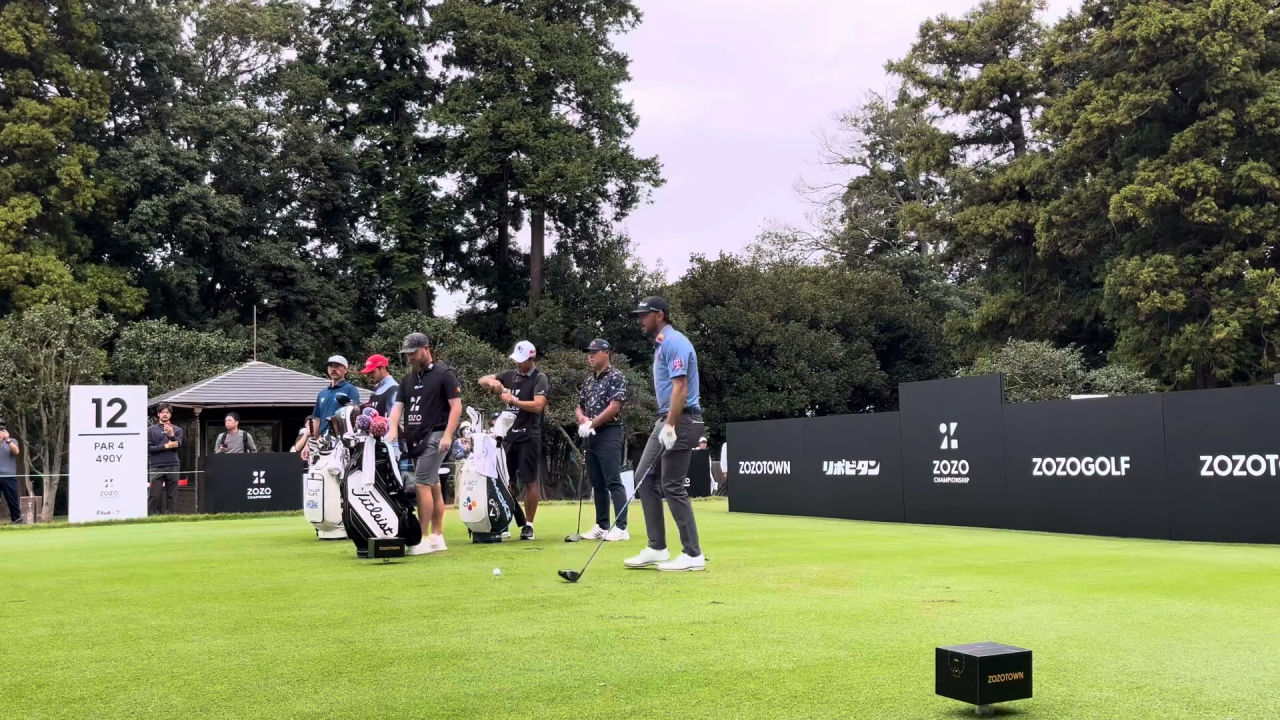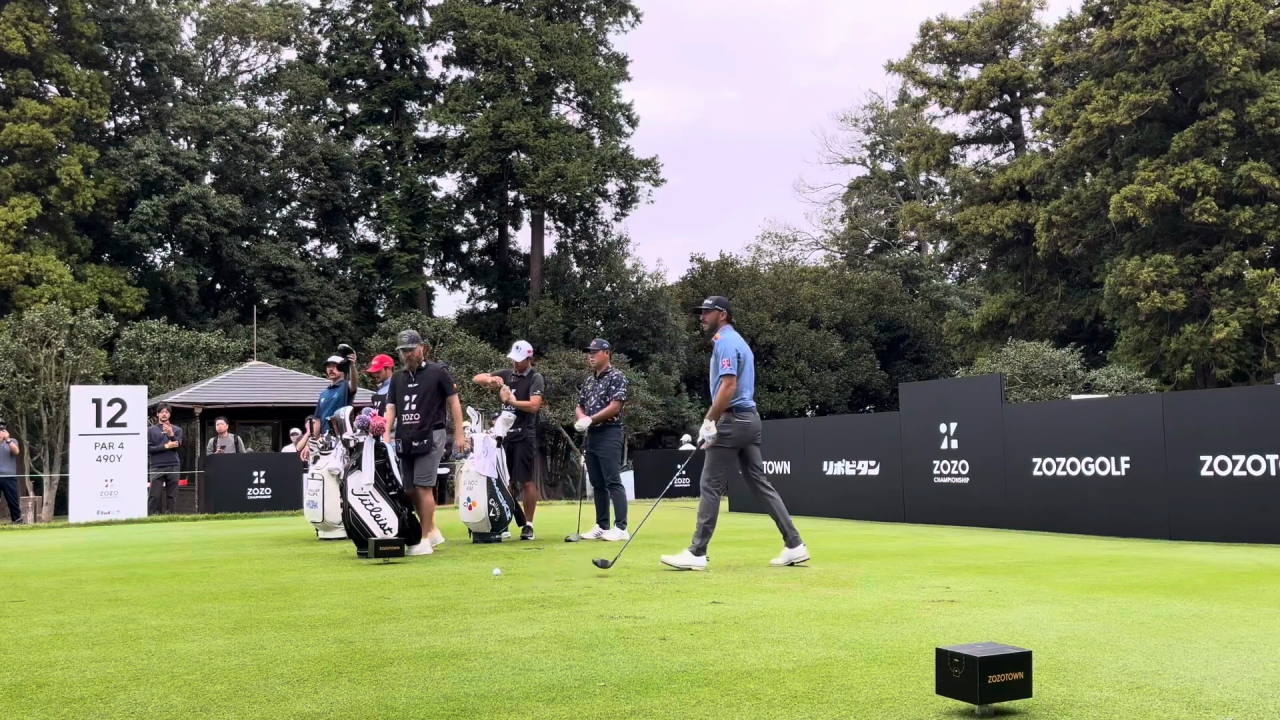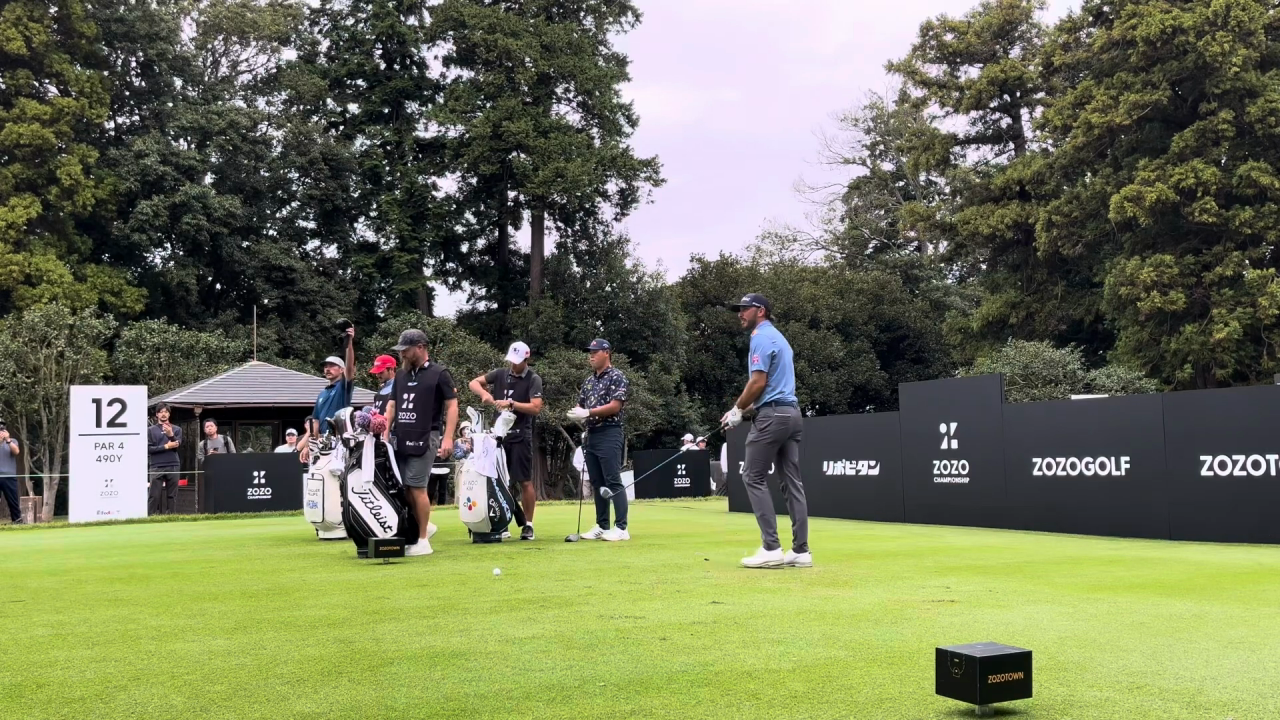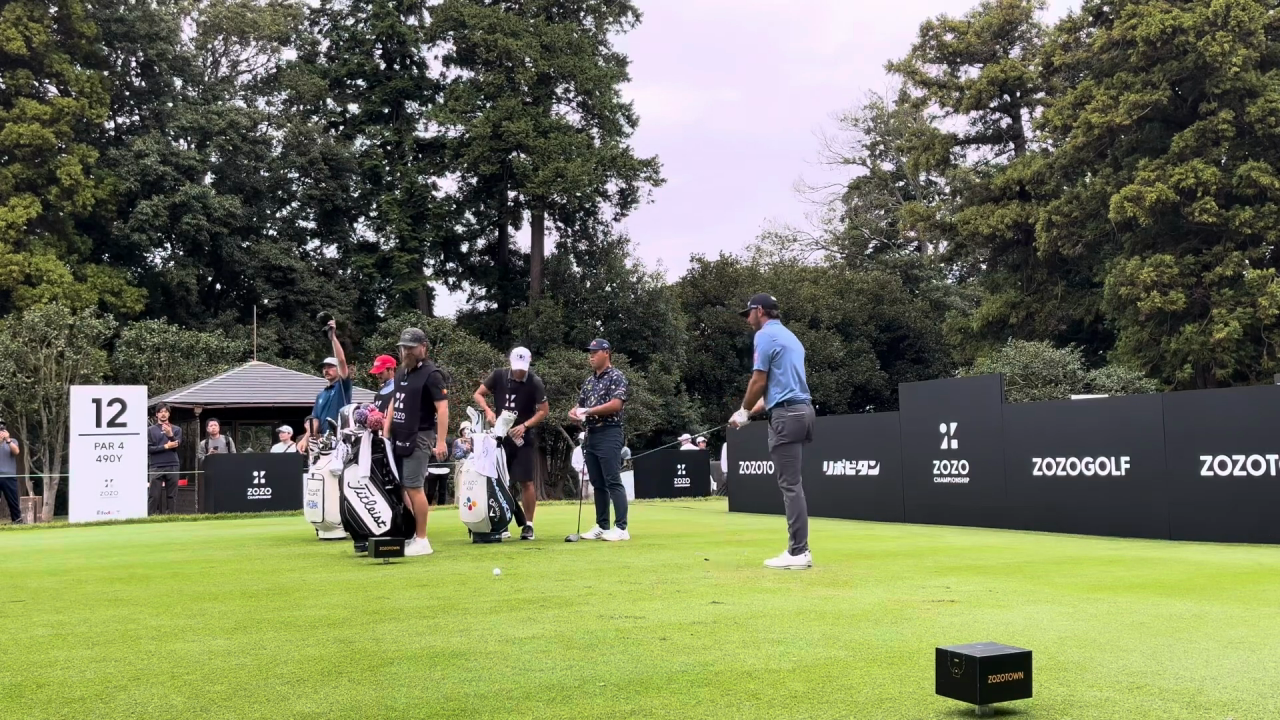
dt=0.4s
person 1, frame 1
left shoulder: (675, 342)
right shoulder: (661, 346)
left elbow: (680, 387)
left wrist: (669, 426)
right wrist: (664, 425)
left hip: (682, 422)
right hip: (667, 422)
left knee: (672, 487)
right knee: (645, 480)
left ankle: (692, 554)
right ankle: (657, 547)
person 1, frame 2
left shoulder: (725, 341)
right shoulder: (734, 340)
left elbow: (729, 386)
left wrist: (709, 421)
right wrist: (714, 421)
left hip: (732, 420)
right hip: (746, 419)
left knee: (711, 484)
right knee: (759, 484)
left ankle: (697, 553)
right ankle: (794, 545)
person 1, frame 3
left shoulder: (761, 337)
right shoulder: (777, 337)
left elbow: (758, 382)
left wrist: (737, 410)
right wrist: (742, 410)
left hip: (772, 416)
right hip: (790, 413)
left knee: (754, 479)
right knee: (792, 483)
left ankle: (771, 547)
right ankle: (801, 550)
person 1, frame 4
left shoulder: (765, 335)
right shoulder: (790, 337)
left elbow: (759, 382)
left wrist: (743, 410)
right wrist: (751, 411)
left hip: (786, 415)
right hip: (803, 411)
left knee: (790, 484)
right knee: (794, 483)
left ankle: (796, 552)
right ankle: (801, 548)
person 2, frame 1
left shoulder: (444, 374)
right shoulder: (408, 378)
left elbow: (456, 406)
right elbow: (399, 405)
left wrist: (448, 435)
right wrist: (392, 429)
left hip: (435, 438)
right hip: (415, 439)
left knee: (422, 486)
right knee: (433, 488)
left ankle: (424, 539)
right ankle: (436, 537)
person 2, frame 2
left shoulder: (437, 372)
right shoulder: (398, 378)
left elbow: (453, 403)
right elbow: (391, 408)
left wrist: (459, 434)
right wrist: (386, 434)
left hip: (430, 437)
right hip: (406, 439)
left knee: (423, 488)
right knee: (412, 490)
left ankle: (424, 540)
right ankle: (432, 532)
person 2, frame 3
left shoulder: (439, 374)
right shoulder: (401, 375)
left elbow: (452, 406)
right elbow: (393, 405)
left wrist: (448, 438)
left hip: (424, 439)
right hip: (401, 438)
left knee: (417, 488)
left ankle: (422, 541)
right ankle: (423, 526)
person 2, frame 4
left shoulder: (431, 374)
right shoulder: (401, 373)
left elbow: (442, 408)
left wrist: (441, 441)
left hip: (418, 437)
right hip: (398, 438)
left knee: (414, 488)
left ankle: (422, 540)
person 3, frame 1
left shoulder: (616, 377)
right shoulder: (589, 381)
left elbow: (614, 407)
right elbow: (580, 407)
left wrist: (591, 424)
right wrist: (582, 418)
left hip: (609, 434)
right hip: (592, 437)
left knee: (613, 482)
right knee: (597, 484)
left ankle: (621, 527)
right ankle: (602, 526)
person 3, frame 2
left shoulder: (616, 377)
right shoulder: (589, 381)
left elbow: (615, 407)
right elbow: (579, 406)
left wrist: (590, 419)
right wrist: (581, 416)
left hip: (609, 434)
right hip: (592, 435)
left knee: (613, 482)
right knee: (597, 484)
left ankle: (621, 527)
right ankle: (602, 526)
person 3, frame 3
left shoulder: (616, 377)
right shoulder: (589, 381)
left elbow: (615, 406)
right elbow: (580, 405)
left wrist: (587, 412)
right wrist: (578, 413)
left hip: (609, 434)
right hip: (591, 434)
left knee: (613, 482)
right knee: (597, 483)
left ankle: (621, 527)
right ankle: (602, 526)
person 3, frame 4
left shoulder: (616, 377)
right shoulder: (589, 381)
left elbow: (615, 404)
right elbow: (580, 405)
left wrist: (588, 411)
right wrist: (574, 412)
left hip: (609, 434)
right hip: (591, 435)
left knee: (613, 482)
right knee: (598, 484)
left ankle: (621, 528)
right ankle: (602, 526)
person 4, frame 1
left shoulder: (539, 378)
right shoulder: (510, 374)
left elbow: (538, 406)
right elbow: (482, 380)
left wrist: (513, 401)
right wrist: (491, 382)
left hip: (528, 436)
right hip: (509, 435)
left knee: (529, 482)
left ankle: (529, 525)
person 4, frame 2
left shoulder: (535, 378)
right shoulder: (506, 374)
left elbow: (534, 406)
right elbow: (477, 378)
left wrist: (511, 401)
right wrist: (490, 379)
left hip: (523, 436)
right hip: (504, 435)
left knee: (526, 482)
left ankle: (528, 525)
person 4, frame 3
left shoulder: (533, 379)
right shoulder: (500, 374)
left elbow: (536, 408)
right elbow: (473, 383)
left wrist: (511, 404)
right wrist: (484, 393)
left hip: (520, 437)
left knee: (524, 482)
left ankle: (528, 524)
person 4, frame 4
left shoulder: (535, 382)
right shoulder: (499, 375)
left elbow: (544, 411)
right elbow: (478, 394)
left wrist: (524, 425)
right wrist: (487, 410)
left hip: (524, 439)
right hip: (501, 437)
left knee: (526, 482)
left ankle: (528, 525)
